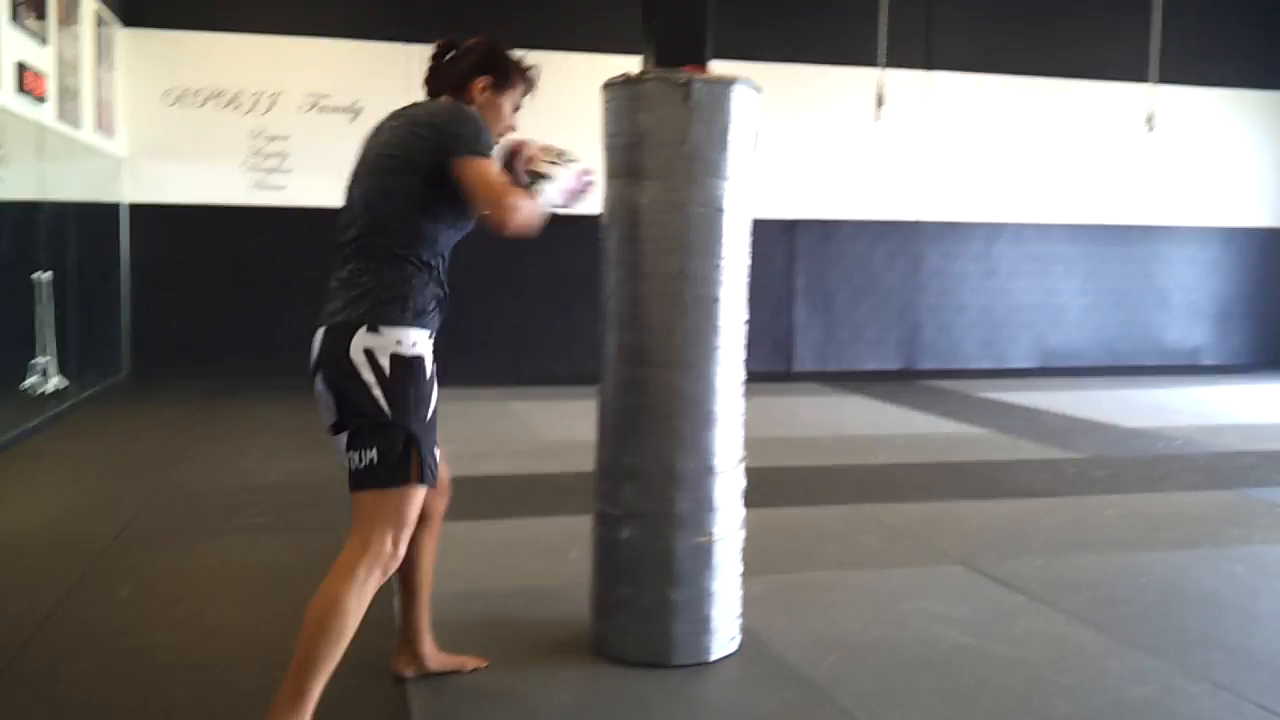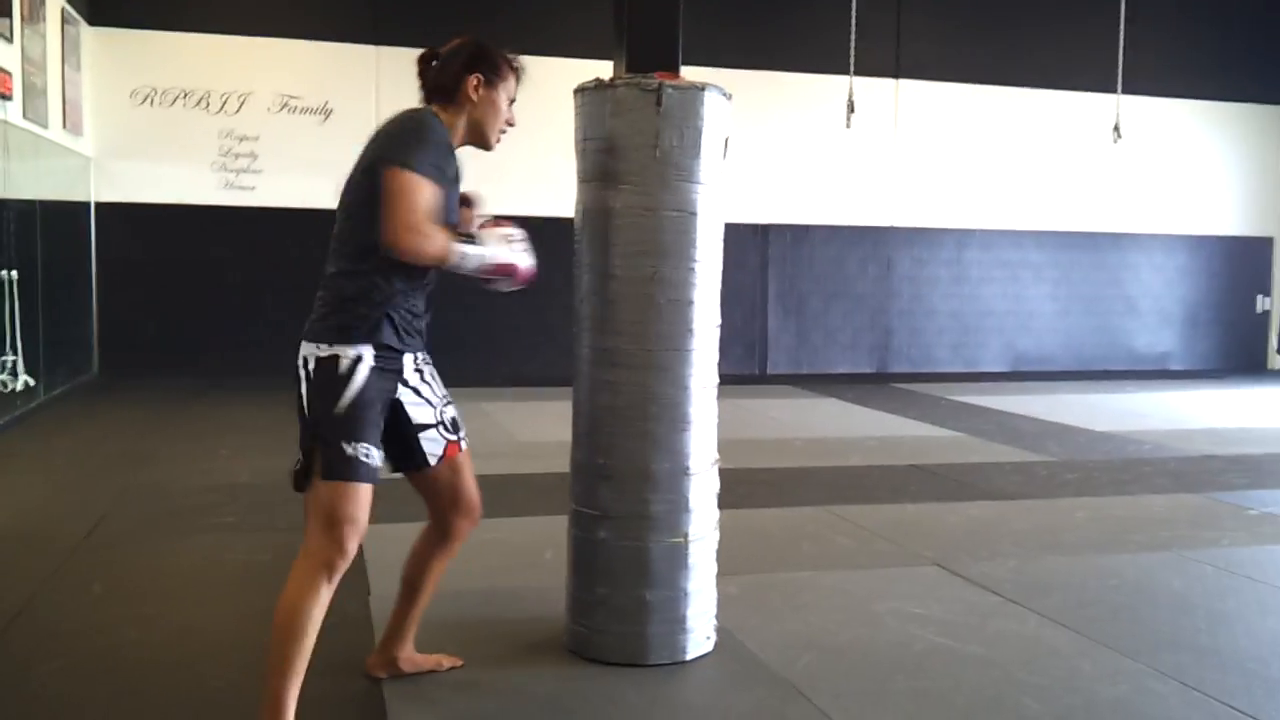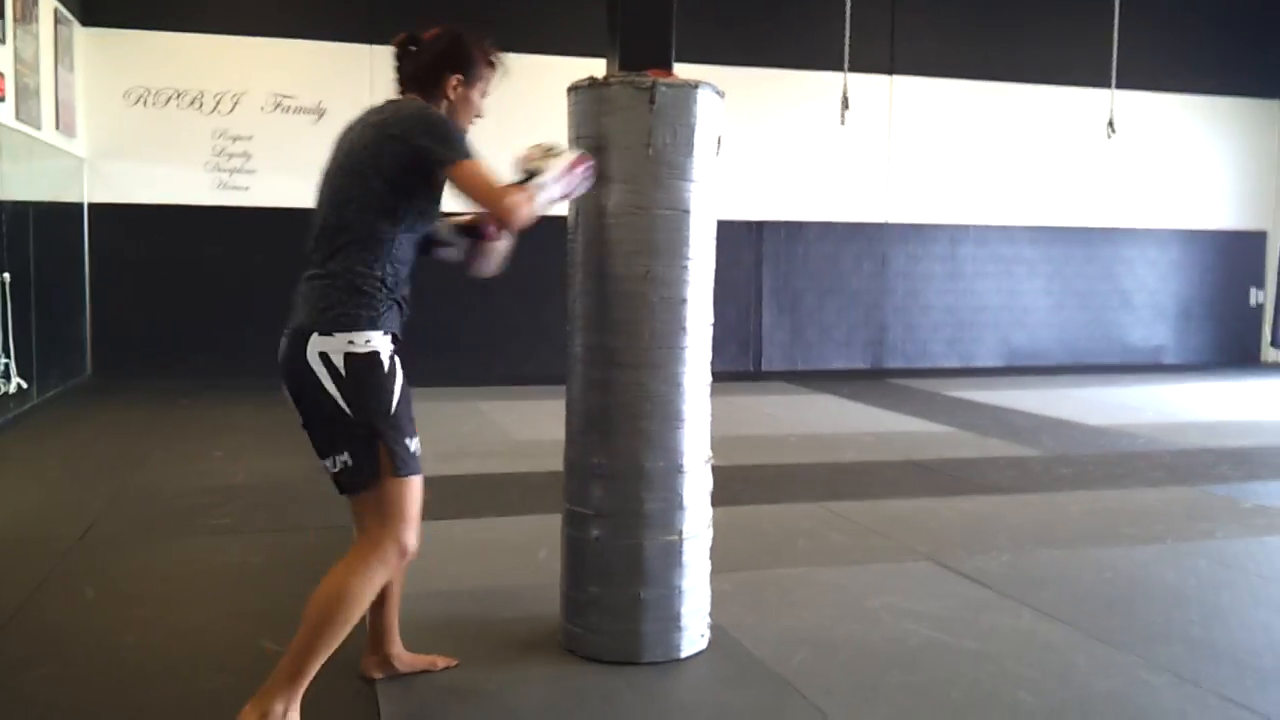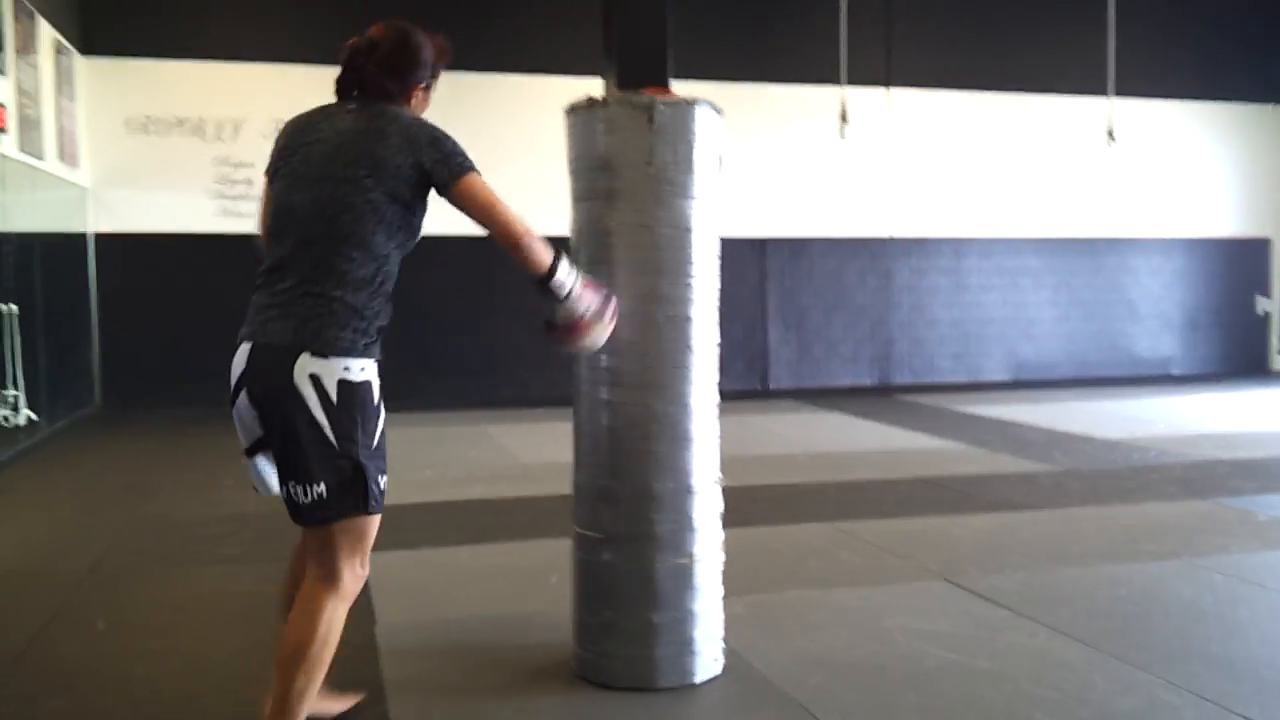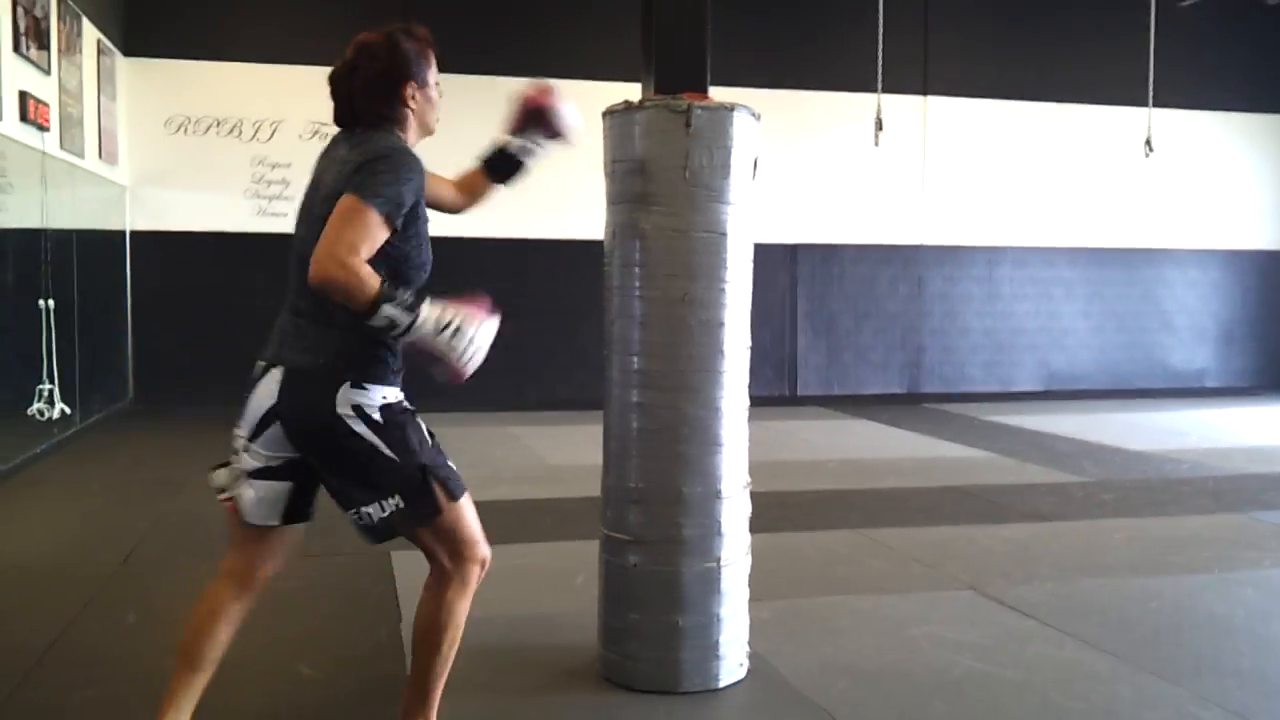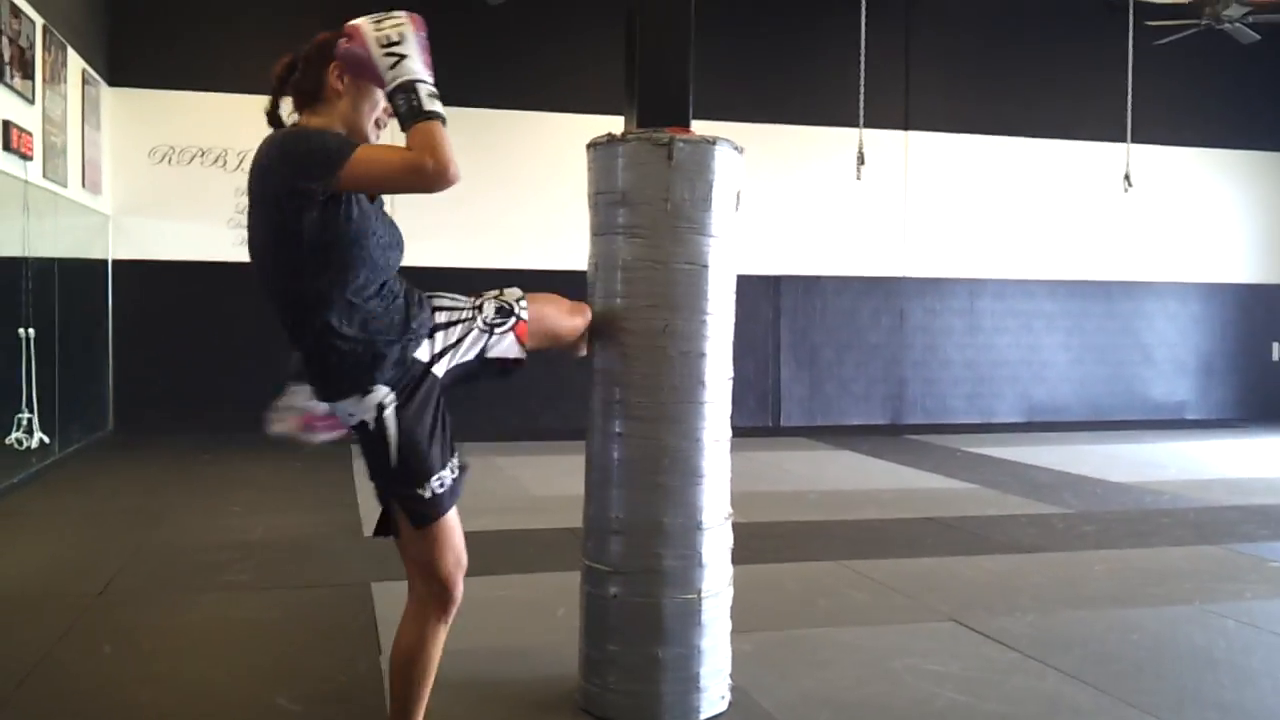
dt=0.3s
person 1, frame 1
left shoulder: (411, 125)
right shoulder: (459, 124)
right elbow: (512, 219)
left wrist: (511, 176)
right wrist: (557, 186)
left hip: (377, 343)
right hip: (384, 341)
left knee: (430, 495)
right knee: (379, 546)
left ankle: (416, 648)
person 1, frame 2
left shoulder: (435, 149)
right shoulder: (418, 132)
right elbow: (414, 242)
left wrist: (458, 229)
right wrist: (483, 256)
left hip: (402, 359)
right hip: (346, 357)
left knee: (459, 510)
right knee: (331, 550)
left ankle: (394, 650)
person 1, frame 3
left shoulder: (383, 125)
right shoulder: (424, 122)
right elbow: (508, 212)
right wrist: (555, 181)
left hip: (336, 342)
right hip: (347, 344)
left knee: (391, 518)
right knee: (391, 541)
left ankle: (384, 648)
person 1, frame 4
left shoulder: (298, 131)
right shoulder: (414, 138)
right elbow: (517, 236)
right wrist: (578, 295)
left hip: (254, 361)
right hip: (330, 367)
left knee: (322, 536)
right knee: (338, 572)
person 1, frame 5
left shoulder: (358, 145)
right shoulder: (389, 163)
left elbow: (455, 194)
right elbow: (331, 267)
left wrist: (521, 144)
right wrist: (421, 320)
left hip: (285, 386)
right hip: (349, 397)
left knee: (244, 573)
right knee: (464, 558)
person 1, frame 6
left shoulder: (321, 163)
right shoulder: (296, 151)
right elbow: (438, 171)
right wrist: (411, 85)
left hip: (421, 332)
right hip: (383, 393)
left knee: (557, 317)
right knee: (439, 586)
